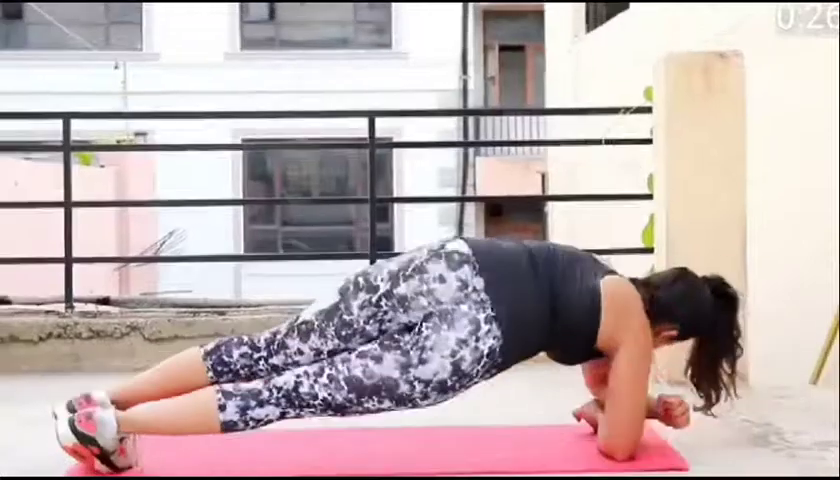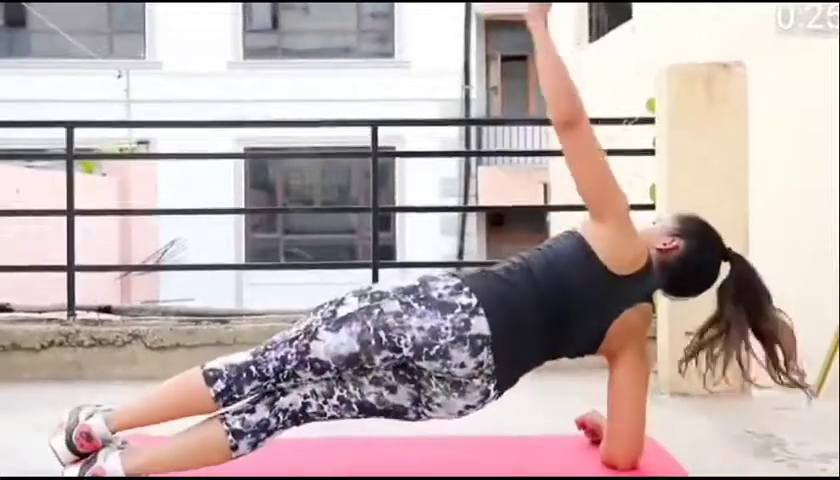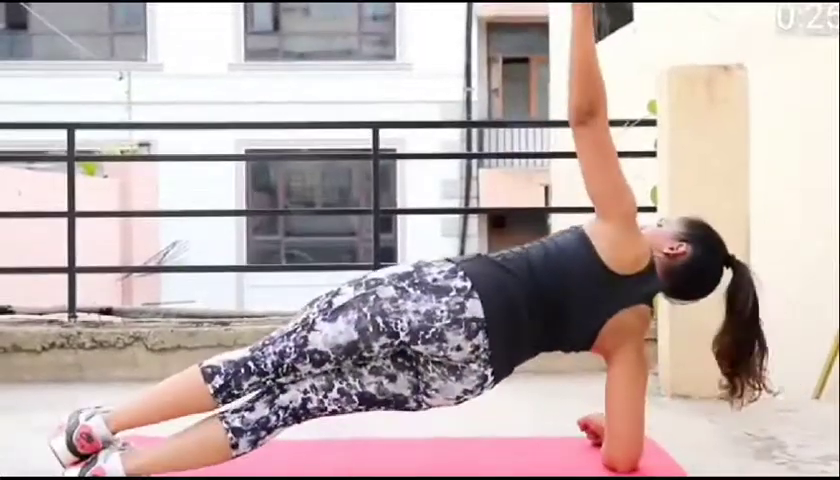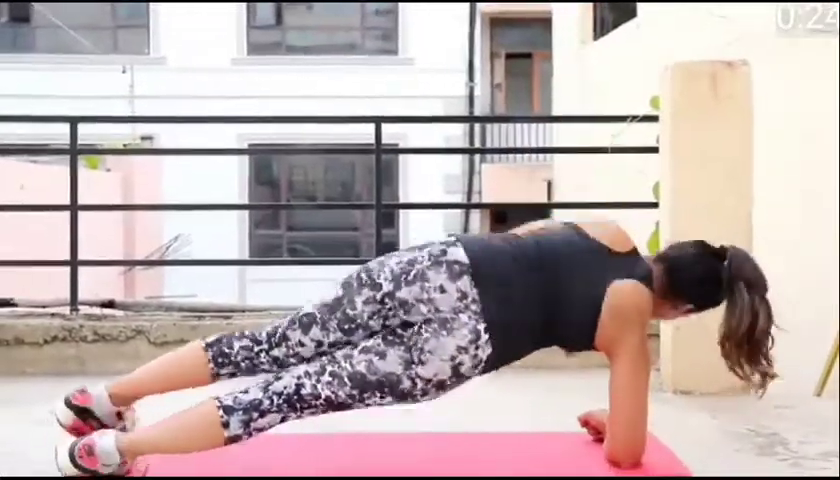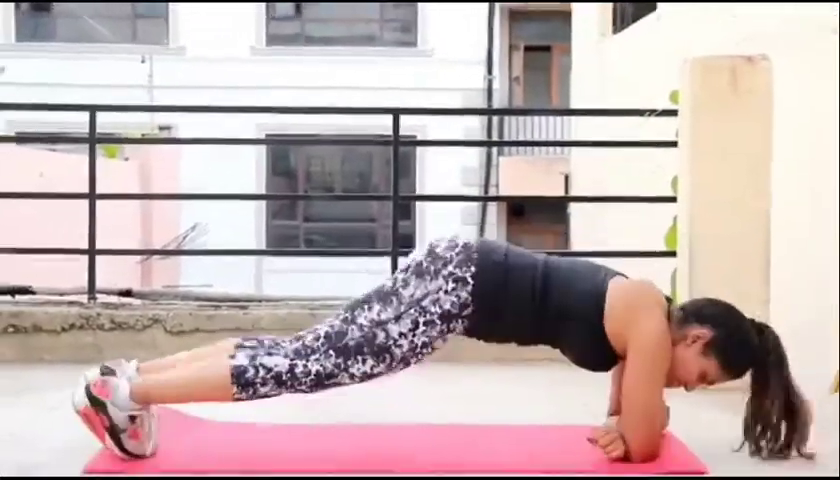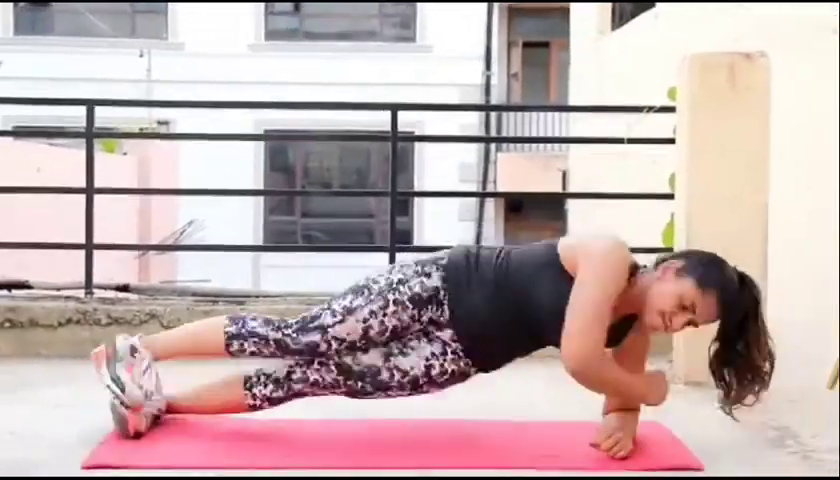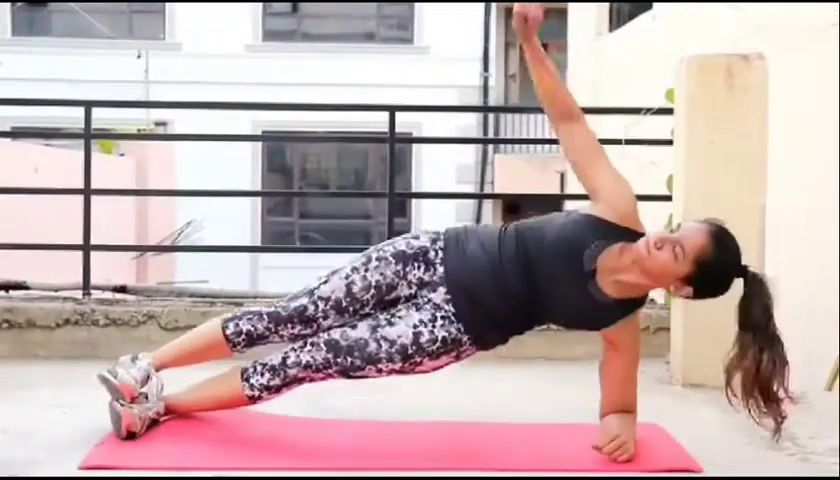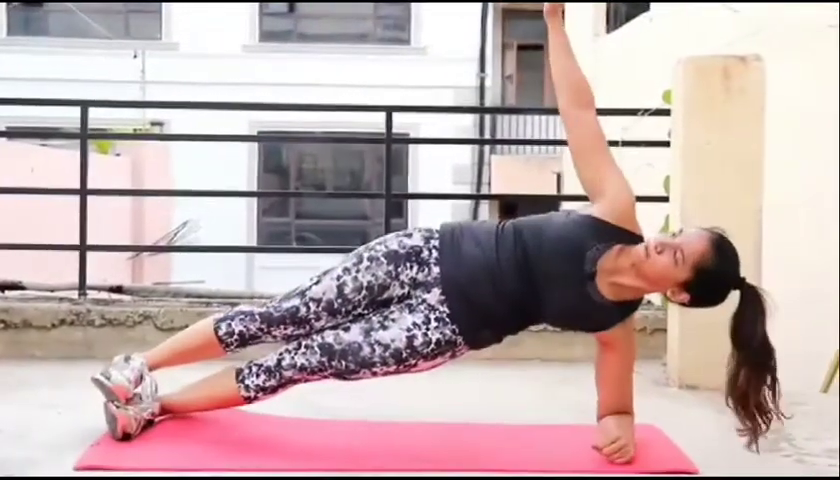
dt=0.5s
person 1, frame 1
left shoulder: (612, 284)
right shoulder: (637, 327)
left elbow: (598, 382)
left wrist: (646, 405)
right wrist: (599, 411)
left hip: (442, 265)
right hip: (464, 330)
left knee: (268, 355)
right knee: (298, 394)
left ankle: (104, 398)
right ankle: (112, 424)
person 1, frame 2
left shoulder: (620, 235)
right shoulder: (633, 331)
left elbow: (567, 121)
left hip: (435, 313)
right hip: (464, 380)
left knee: (261, 371)
right knee: (287, 408)
person 1, frame 3
left shoulder: (623, 233)
right shoulder: (630, 334)
left elbow: (587, 116)
left hip: (438, 298)
right hip: (462, 364)
left knee: (263, 369)
right knee: (288, 404)
person 1, frame 4
left shoulder: (606, 234)
right shoulder: (633, 323)
left hip: (431, 264)
right hip: (452, 340)
left knee: (270, 346)
right knee: (293, 393)
left ankle: (103, 397)
person 1, frame 5
left shoulder: (639, 312)
right shoulder: (650, 322)
left elbow: (627, 422)
right elbow: (642, 447)
left wrist: (620, 425)
right wrist: (637, 425)
left hip: (465, 268)
right hip: (462, 275)
left knee: (308, 351)
right knee: (314, 362)
left ankle: (136, 374)
right ankle: (127, 393)
person 1, frame 6
left shoulder: (636, 329)
right shoulder: (614, 264)
left elbow: (617, 402)
right elbow: (579, 359)
left wrist: (623, 422)
right wrist: (643, 392)
left hip: (465, 354)
right hip: (439, 287)
left knee: (324, 379)
right knee: (301, 339)
left ankle: (158, 400)
right ankle: (140, 350)
person 1, frame 7
left shoulder: (623, 320)
right shoulder: (618, 211)
left elbow: (619, 400)
right elbow: (566, 116)
left wrist: (619, 425)
left hip: (453, 325)
right hip: (436, 255)
left knee: (310, 356)
right knee: (292, 318)
left ankle: (158, 404)
right ankle: (149, 376)
person 1, frame 8
left shoulder: (617, 324)
right shoulder: (618, 212)
left elbow: (614, 409)
right elbow: (579, 110)
left wrist: (619, 427)
left hip: (448, 323)
right hip: (432, 254)
left knee: (308, 360)
right knee: (285, 317)
left ankle: (152, 406)
right ankle: (139, 371)
